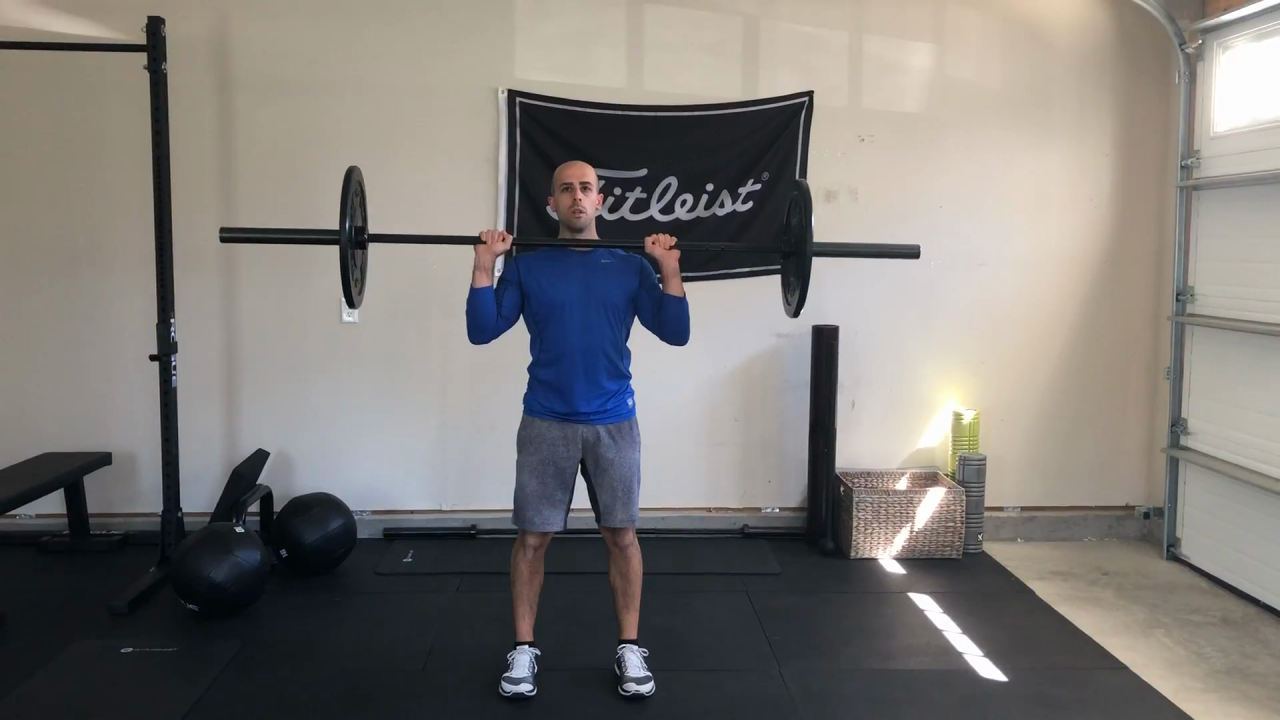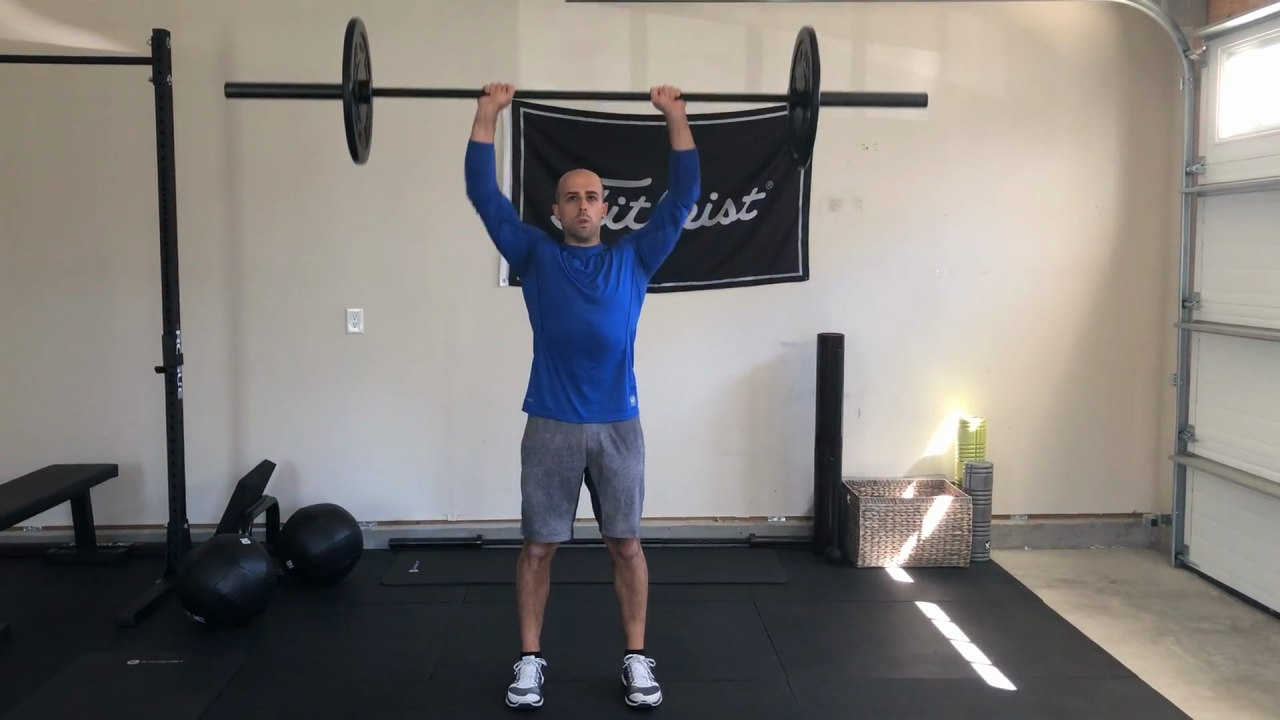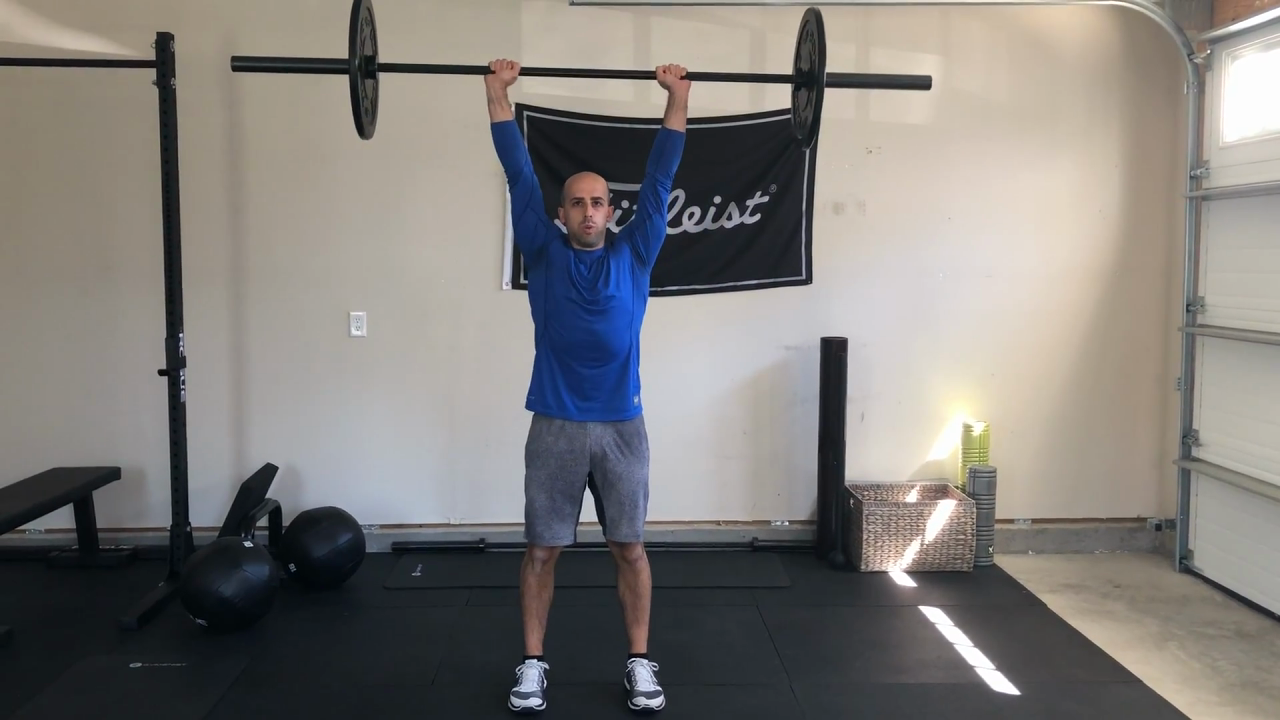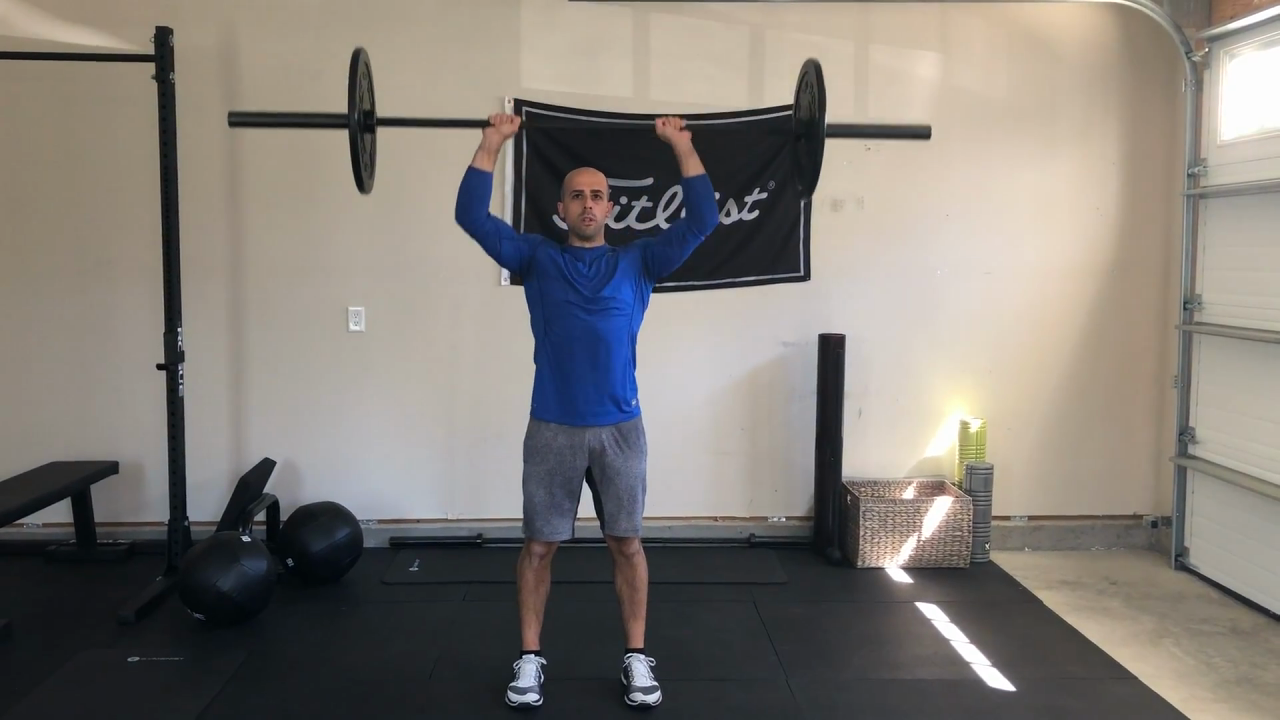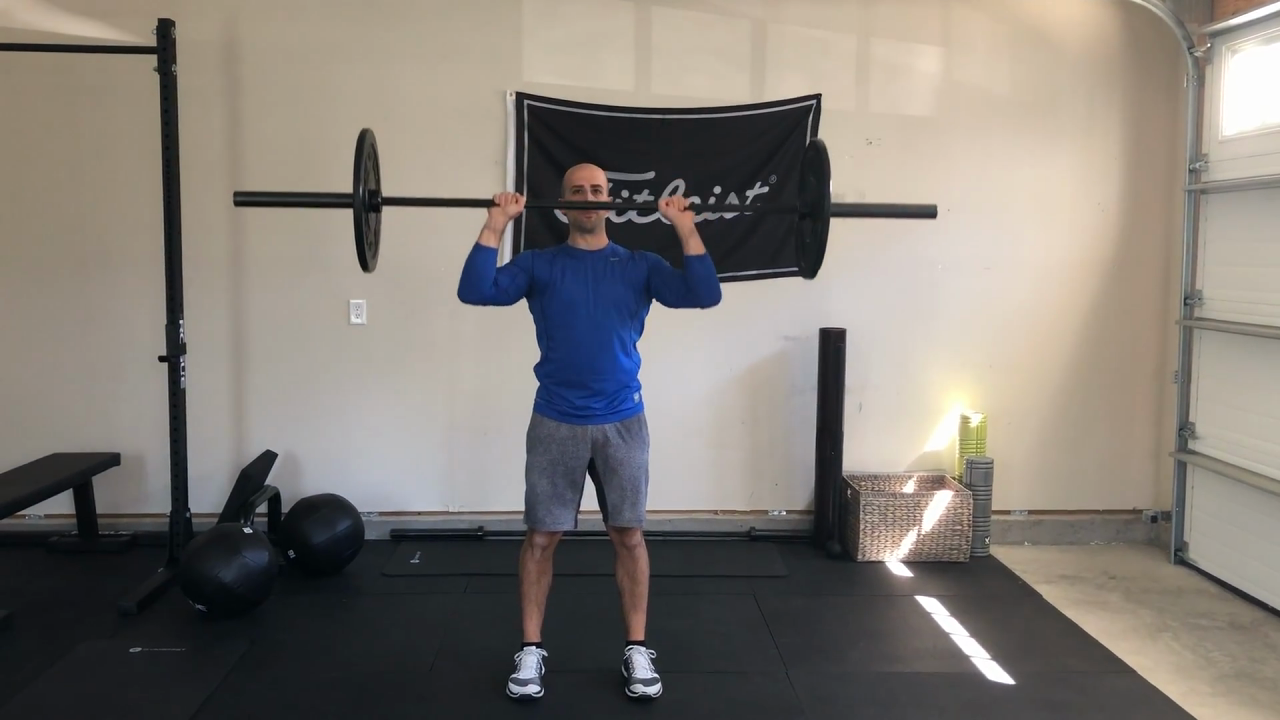
dt=0.7s
person 1, frame 1
left shoulder: (630, 267)
right shoulder: (527, 267)
left elbow: (677, 332)
right elbow: (481, 330)
left wrist: (669, 271)
right wrist: (483, 267)
left hip: (614, 423)
right hip: (546, 423)
left knee: (621, 535)
right knee: (532, 537)
left ankle: (630, 649)
right ankle: (523, 650)
person 1, frame 2
left shoulder: (634, 258)
right shoulder: (535, 255)
left elbow: (684, 193)
right elbow: (481, 190)
left wrist: (676, 117)
right wrist: (487, 114)
left hip: (618, 427)
right hip: (551, 428)
left knee: (626, 544)
right knee: (537, 547)
left ankle: (636, 659)
right ankle: (530, 659)
person 1, frame 3
left shoulder: (634, 255)
right shoulder: (542, 253)
left elbow: (660, 175)
right elbow: (518, 171)
left wrist: (677, 96)
right wrist: (497, 93)
left hip: (621, 428)
right hip: (555, 430)
left knee: (629, 548)
right knee: (541, 551)
left ankle: (639, 662)
right ankle: (532, 663)
person 1, frame 4
left shoulder: (638, 262)
right shoulder: (537, 258)
left elbow: (701, 219)
right elbow: (472, 215)
left wrist: (681, 144)
right wrist: (492, 141)
left hip: (620, 428)
right hip: (552, 430)
left knee: (626, 544)
right knee: (538, 546)
left ankle: (636, 657)
right ankle: (530, 658)
person 1, frame 5
left shoulder: (640, 265)
right shoulder: (538, 263)
left elbow: (704, 294)
right elbow: (475, 291)
left wrist: (684, 228)
right wrist: (494, 225)
left hip: (622, 421)
right hip: (554, 422)
left knee: (628, 535)
right knee: (541, 537)
left ankle: (636, 650)
right ankle: (530, 650)
